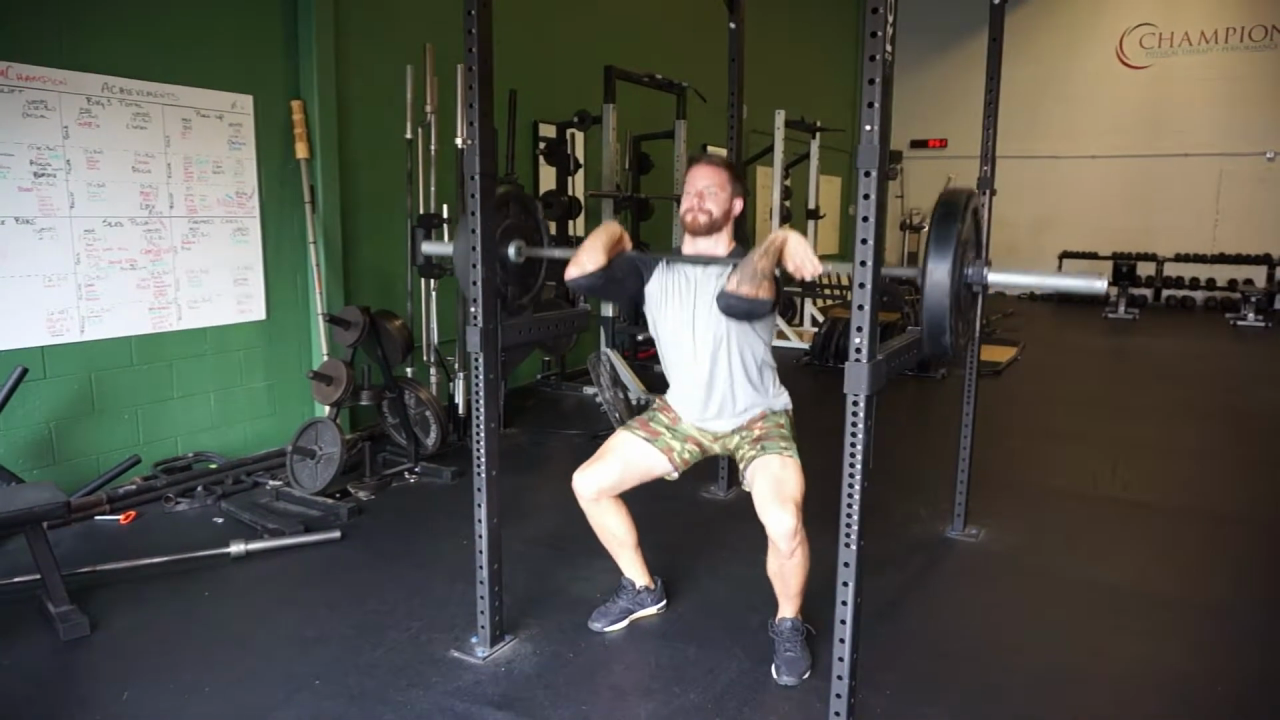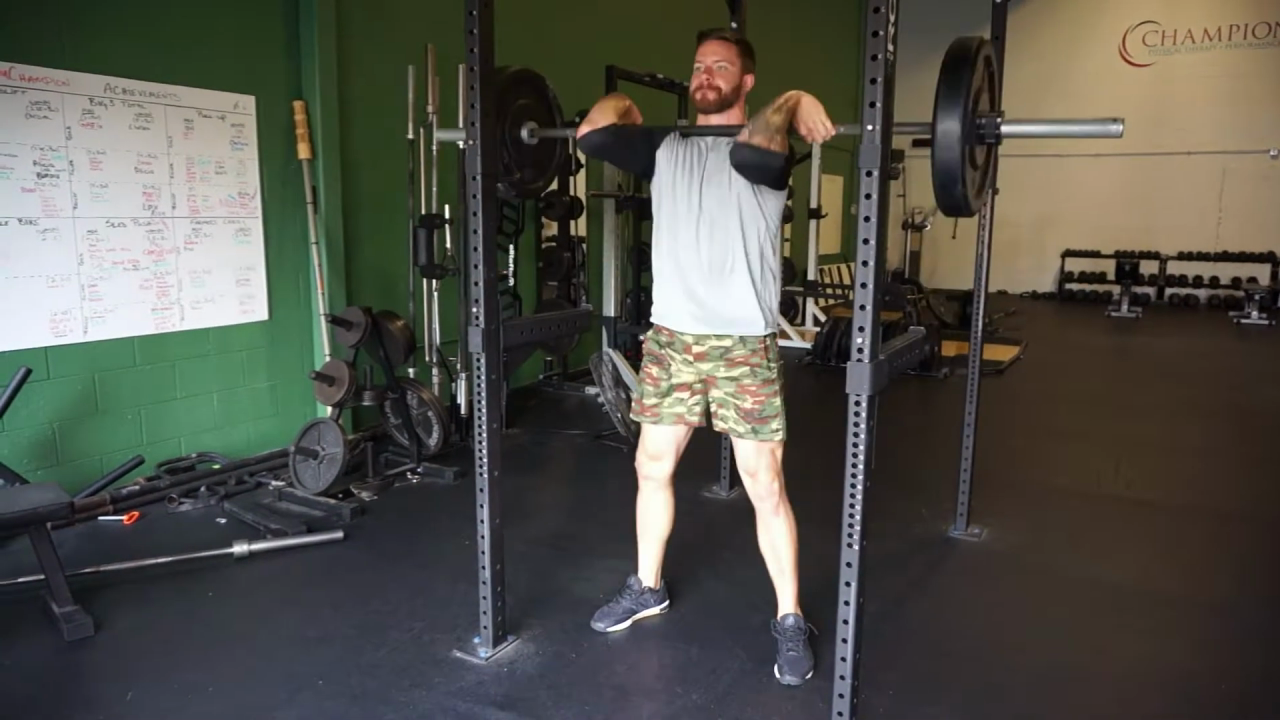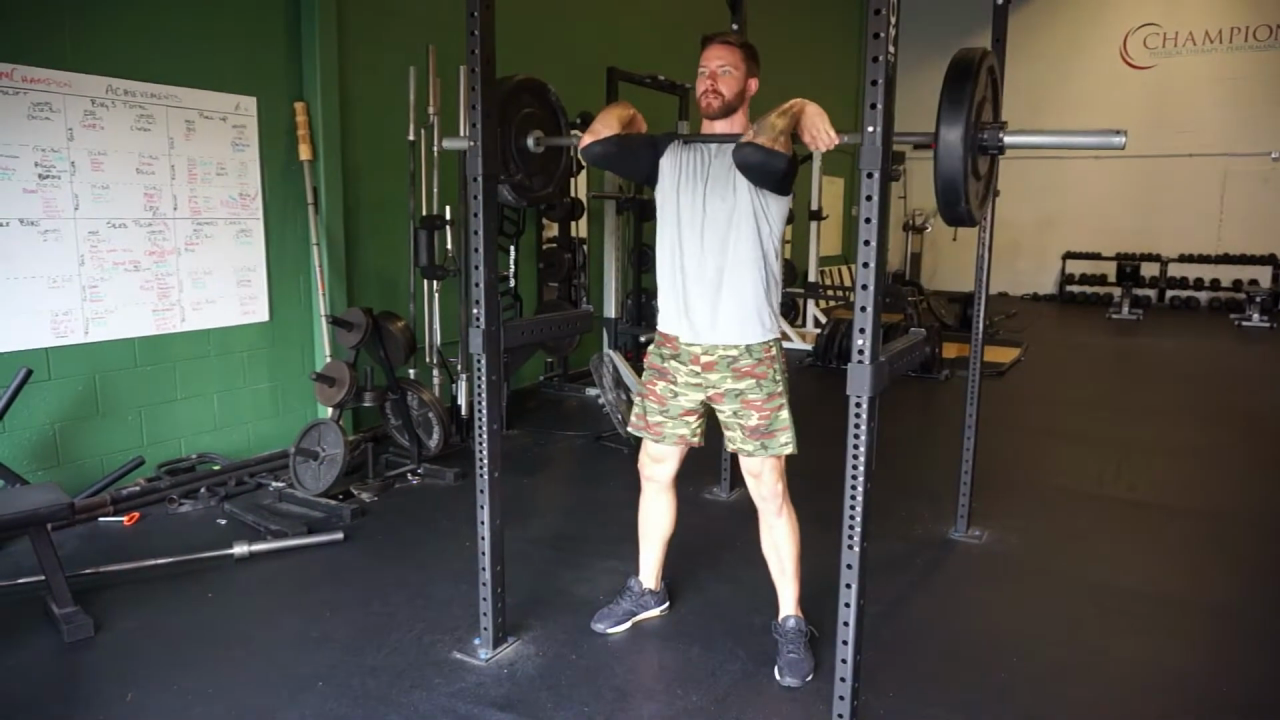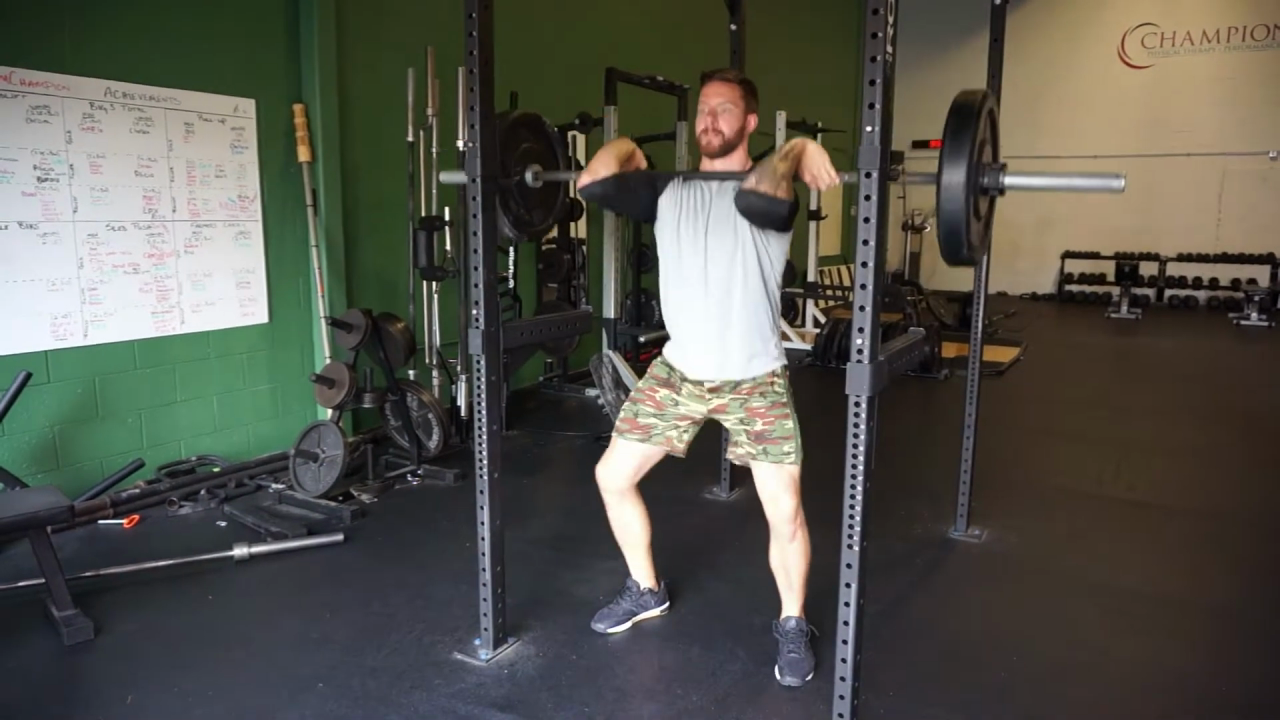
dt=0.4s
person 1, frame 1
left shoulder: (752, 267)
right shoulder: (653, 269)
left elbow: (736, 300)
right elbow: (581, 278)
left wrist: (779, 243)
right wrist: (610, 233)
left hip: (754, 416)
right hip: (681, 412)
left knee: (784, 525)
right knee: (589, 483)
left ankle: (788, 625)
right ankle: (643, 589)
person 1, frame 2
left shoulder: (766, 148)
right shoulder: (665, 145)
left elbow: (752, 153)
right elbow: (592, 138)
left wrist: (792, 104)
right wrist: (621, 103)
left hip: (742, 342)
right hip: (669, 336)
left knee: (764, 486)
right knee: (653, 468)
left ankle: (790, 621)
right ankle: (648, 589)
person 1, frame 3
left shoulder: (768, 157)
right shoulder: (668, 153)
left elbow: (753, 150)
right elbow: (596, 146)
left wrist: (798, 112)
right wrist: (626, 112)
left hip: (746, 351)
right hip: (674, 345)
left knee: (767, 490)
right knee: (655, 471)
left ankle: (790, 622)
right ankle: (647, 589)
person 1, frame 4
left shoulder: (770, 188)
right shoulder: (667, 191)
left elbow: (756, 197)
right elbow: (592, 185)
left wrist: (798, 151)
right wrist: (625, 148)
left hip: (753, 378)
right hip: (678, 371)
left knee: (785, 510)
right knee: (612, 476)
left ankle: (792, 624)
right ankle: (646, 590)
